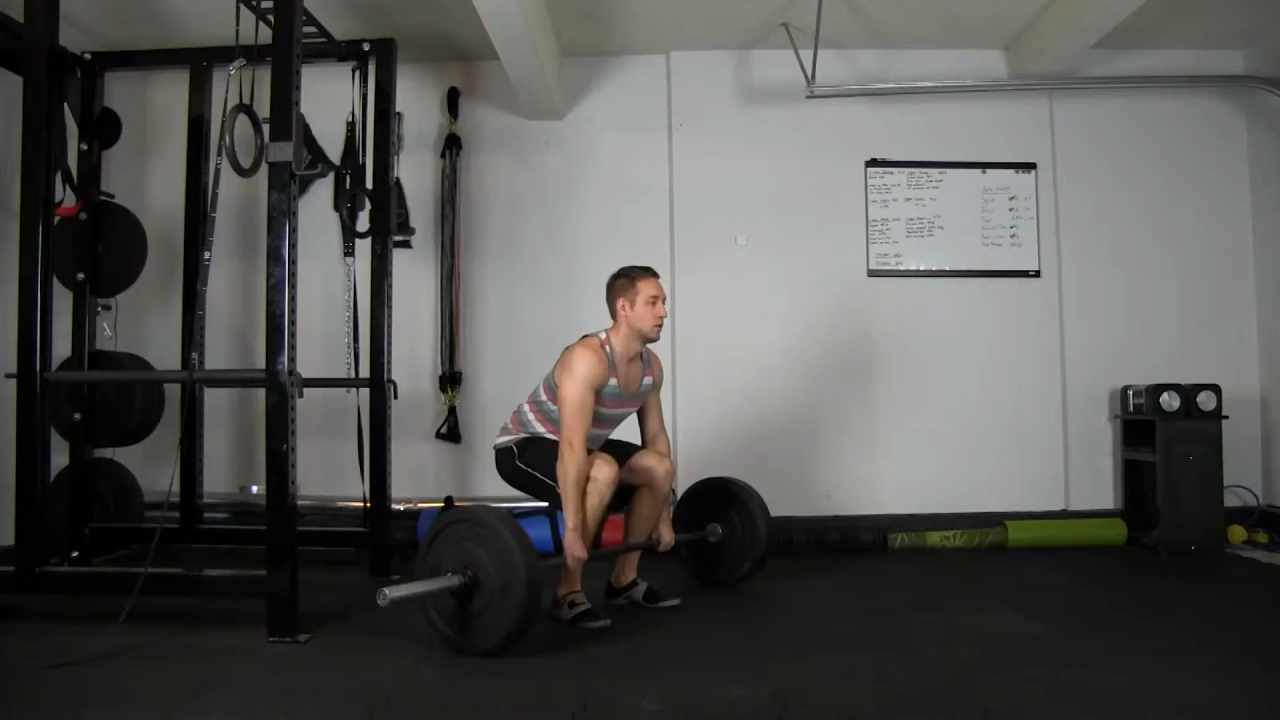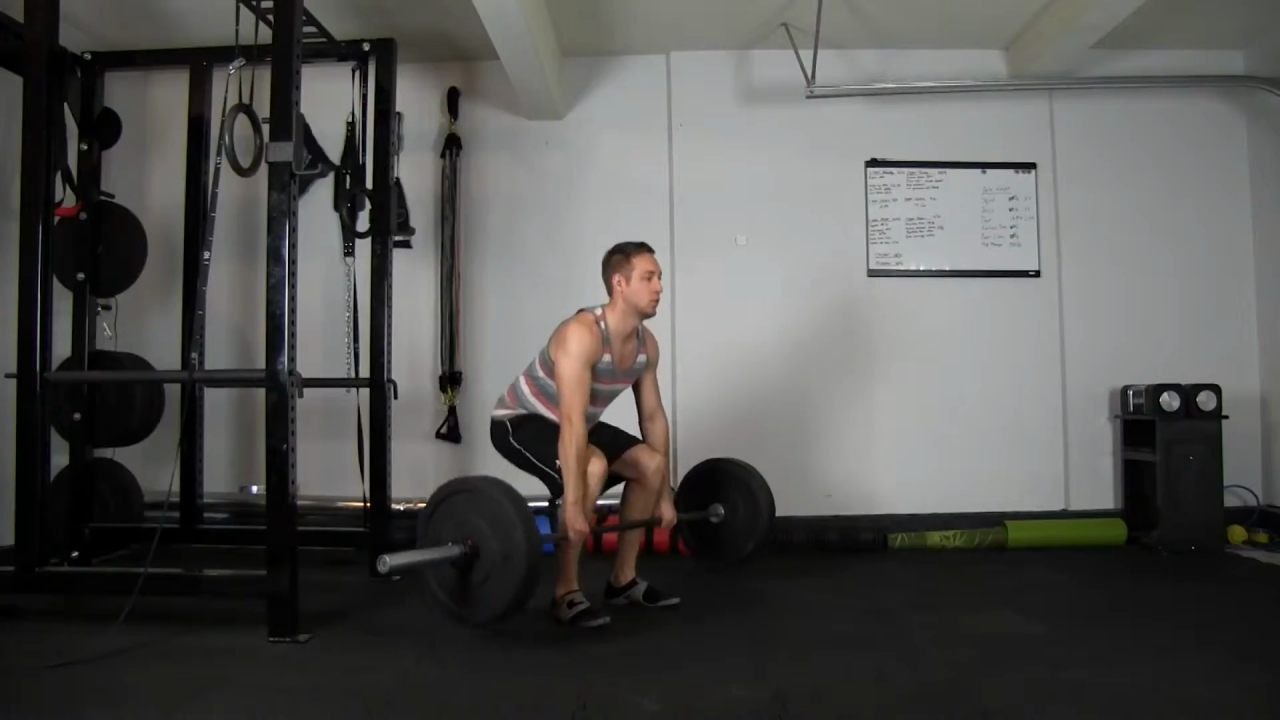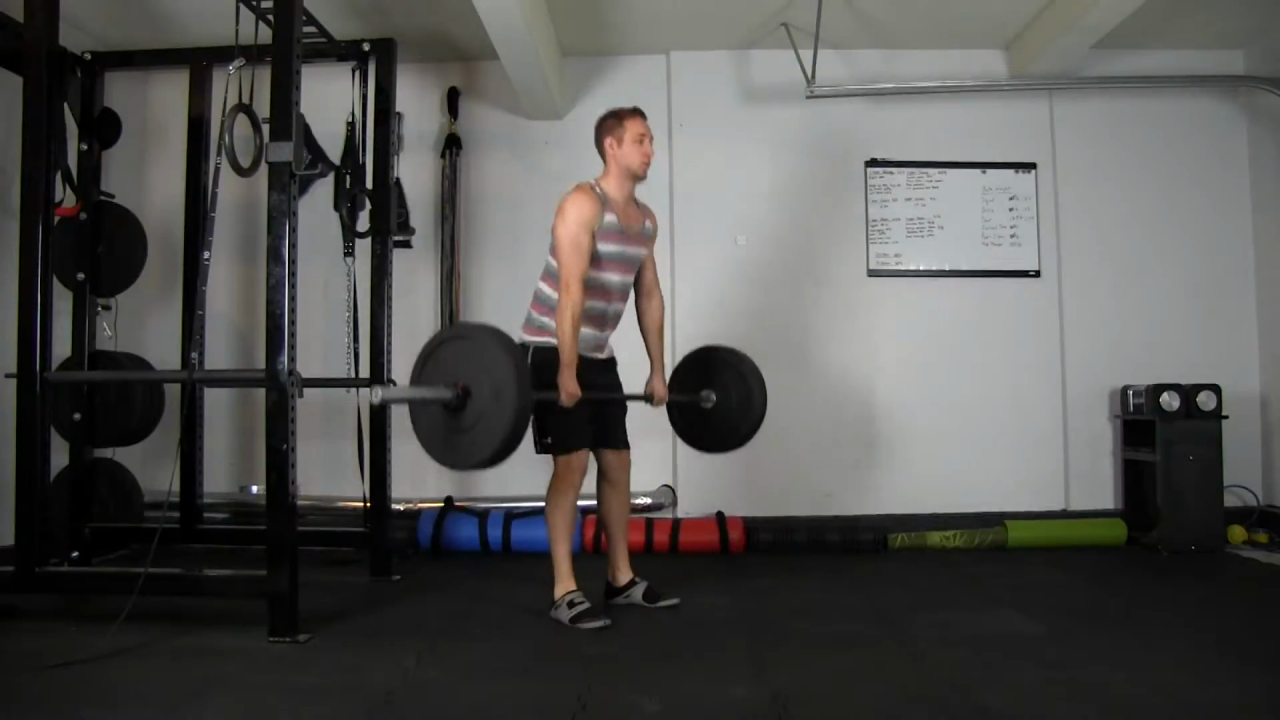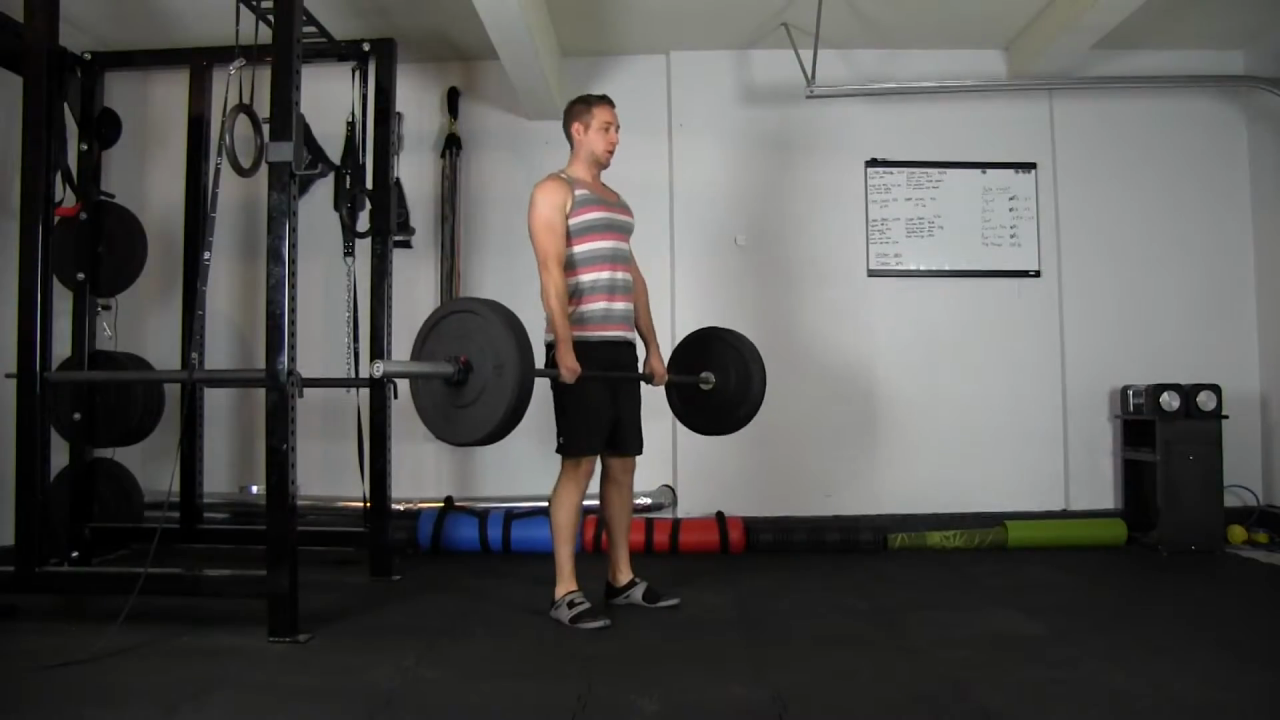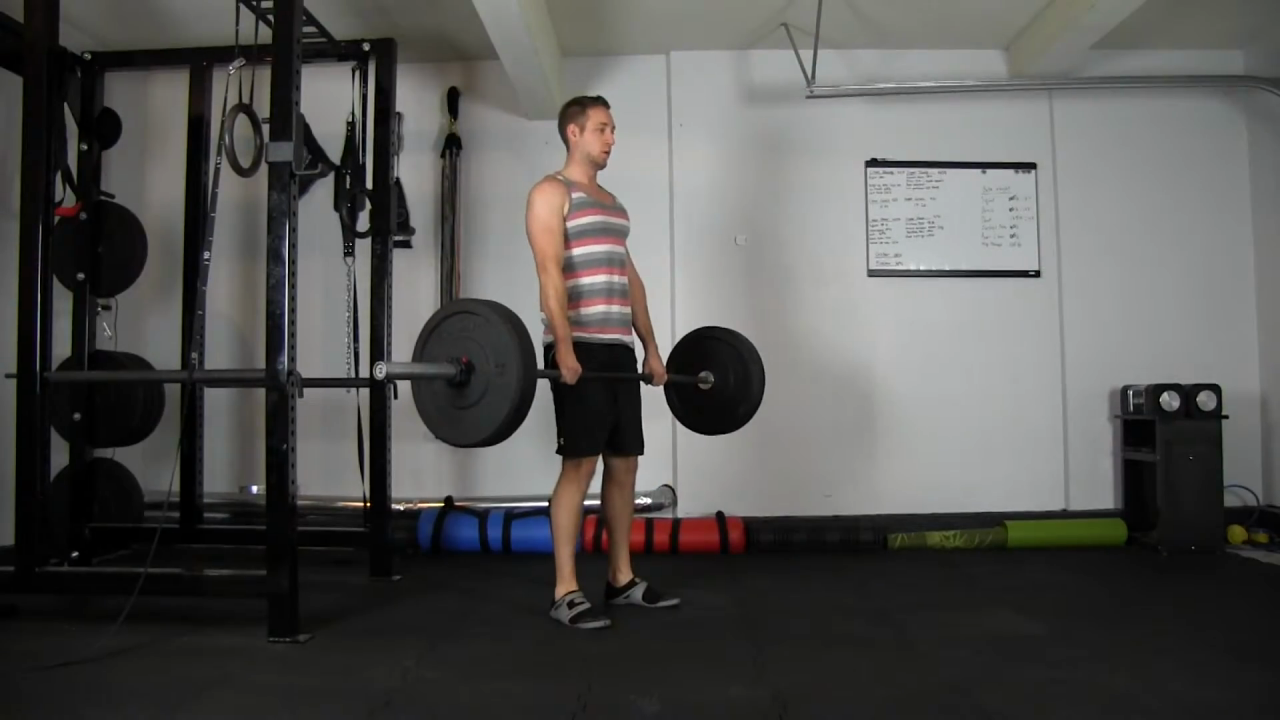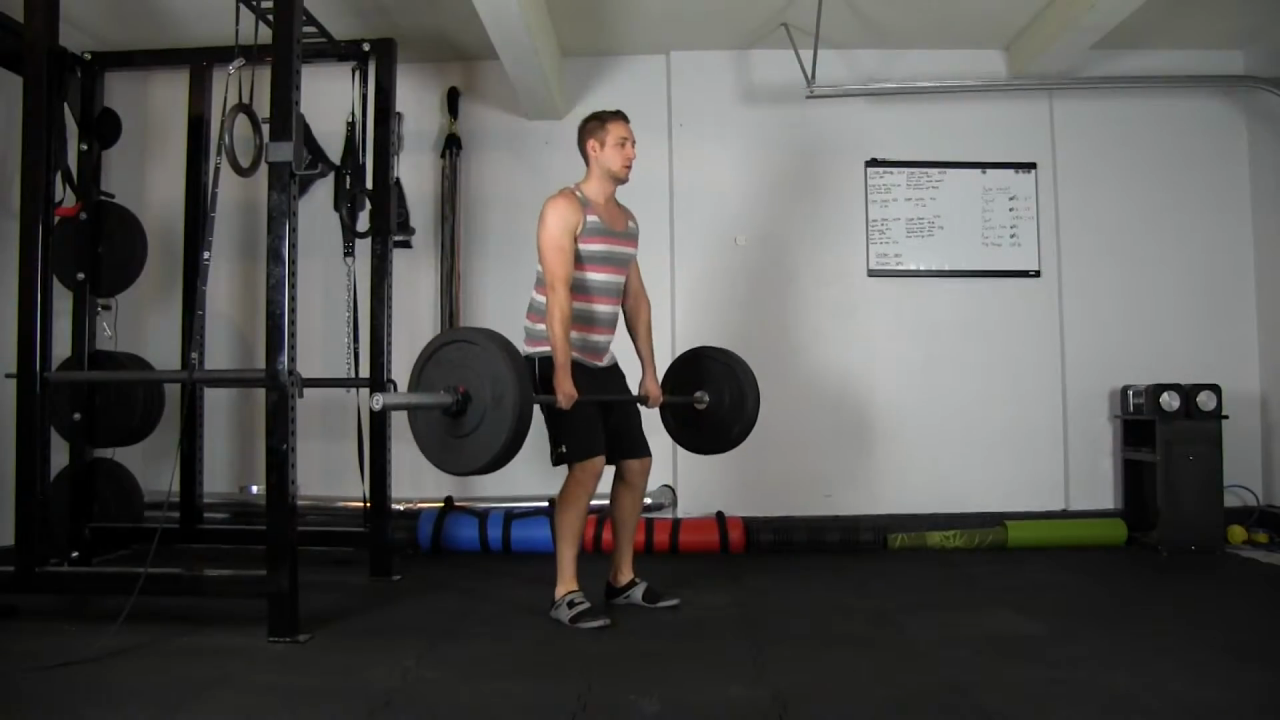
dt=0.5s
person 1, frame 1
left shoulder: (651, 365)
right shoulder: (588, 358)
left elbow: (656, 436)
right elbow: (571, 449)
left wrist: (664, 518)
right wrist: (573, 530)
left hip: (582, 447)
right hip: (524, 446)
left knee: (660, 469)
right knee: (602, 473)
left ankle: (624, 579)
right ankle: (568, 592)
person 1, frame 2
left shoulder: (646, 344)
right shoulder: (582, 334)
left elbow: (653, 416)
right elbow: (571, 426)
left wrist: (665, 496)
right wrist: (573, 508)
left hip: (577, 423)
right hip: (521, 420)
left knee: (649, 465)
right knee: (593, 468)
left ankle: (624, 580)
right ankle: (566, 591)
person 1, frame 3
left shoulder: (645, 218)
right shoulder: (583, 203)
left elbow: (649, 297)
right elbow: (570, 291)
left wrist: (658, 370)
right wrist: (565, 371)
left hip: (596, 353)
right hip: (548, 348)
left knee: (616, 462)
right knee: (572, 462)
left ankle: (622, 579)
right ankle: (564, 593)
person 1, frame 4
left shoulder: (615, 200)
right shoulder: (554, 191)
right elbow: (552, 274)
left wrist: (652, 347)
right wrist: (564, 347)
left hip: (619, 348)
right hip: (580, 347)
left knee: (622, 464)
right knee: (579, 464)
left ankle: (622, 579)
right ankle: (565, 593)
person 1, frame 5
left shoulder: (610, 201)
right shoulder: (551, 193)
right elbow: (550, 275)
left wrist: (651, 347)
right wrist: (564, 347)
left hip: (619, 349)
right hip: (579, 349)
left knee: (624, 464)
right knee: (580, 465)
left ankle: (622, 579)
right ankle: (565, 592)
person 1, frame 6
left shoulder: (627, 220)
right shoulder: (565, 208)
left elbow: (635, 298)
right elbow: (557, 291)
left wrist: (649, 370)
right wrist: (561, 371)
left hip: (601, 361)
right hip: (556, 359)
left knee: (635, 463)
right knee: (587, 465)
left ankle: (623, 579)
right ankle: (565, 593)
